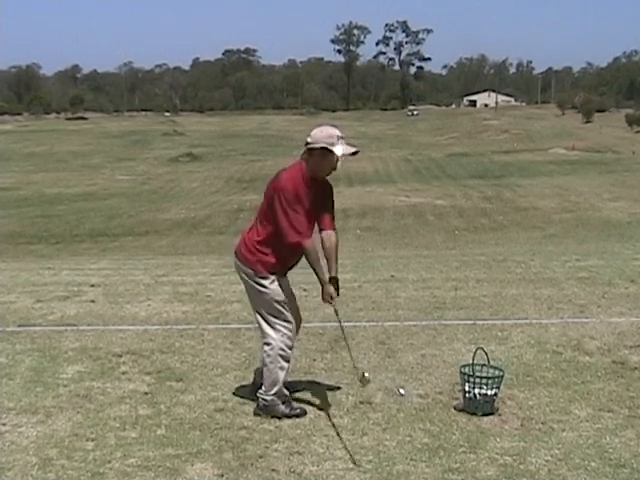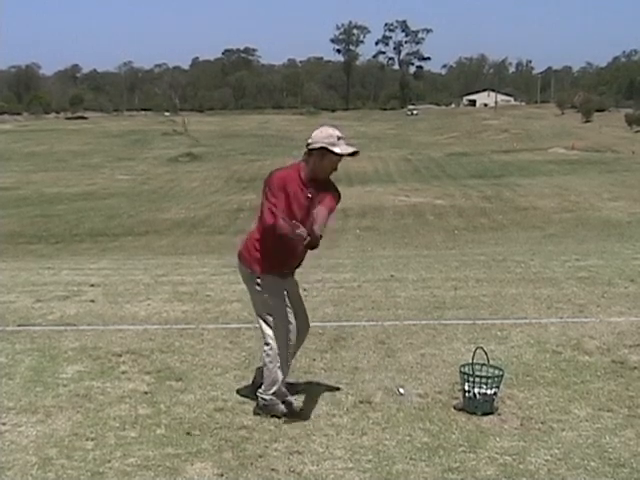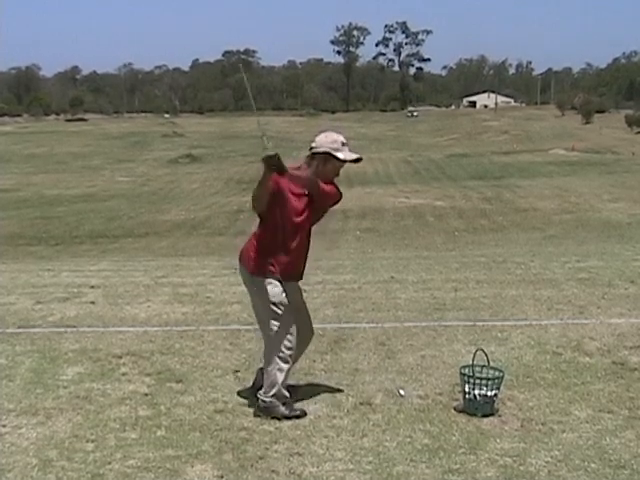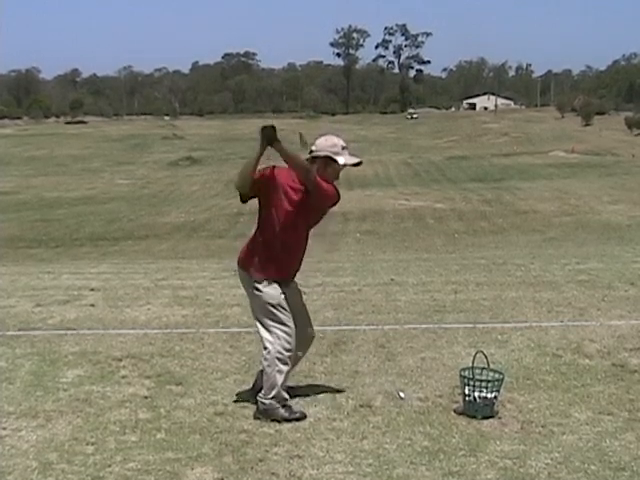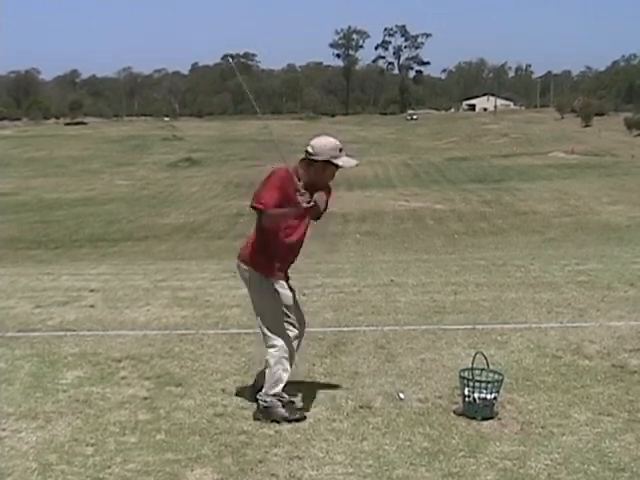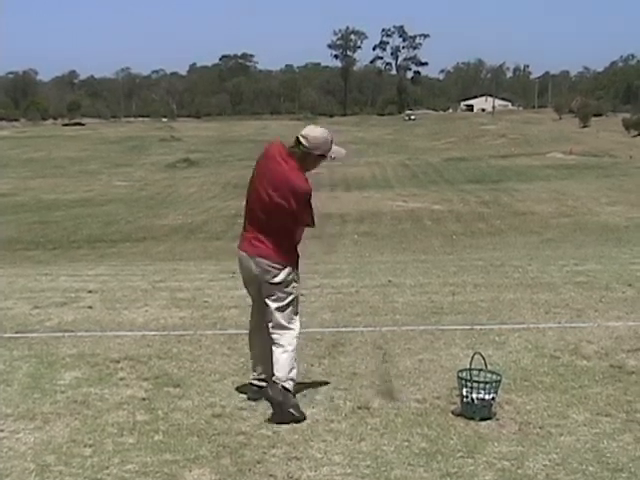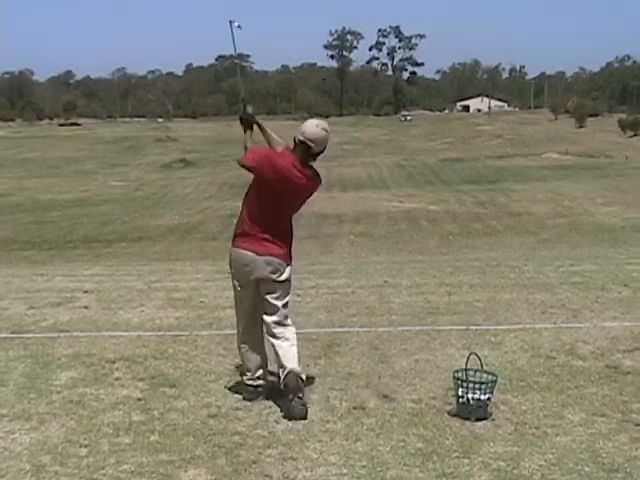
dt=0.2s
person 1, frame 1
left shoulder: (322, 187)
right shoulder: (288, 183)
left elbow: (328, 230)
right elbow: (299, 238)
left wrist: (333, 276)
right wrist: (323, 280)
left hip: (271, 263)
right hip: (258, 264)
left knee: (290, 323)
right knee: (281, 330)
left ankle: (265, 380)
right ankle: (270, 399)
person 1, frame 2
left shoulder: (328, 189)
right shoulder: (280, 178)
left elbow: (321, 214)
right elbow: (273, 222)
left wrist: (315, 233)
right wrist: (294, 232)
left hip: (283, 269)
right hip: (260, 264)
left knee: (298, 327)
right knee: (281, 330)
left ankle: (265, 379)
right ankle: (269, 398)
person 1, frame 3
left shoulder: (330, 192)
right shoulder: (276, 178)
left elbow: (310, 185)
right elbow: (259, 209)
left wrist: (284, 170)
right wrist: (268, 173)
left hip: (288, 273)
right hip: (261, 267)
left knee: (302, 332)
right knee: (282, 334)
left ankle: (266, 382)
right ankle: (269, 400)
person 1, frame 4
left shoulder: (329, 194)
right shoulder: (275, 176)
left elbow: (307, 176)
right elbow: (242, 188)
left wrist: (278, 146)
right wrist: (261, 149)
left hip: (284, 276)
right hip: (258, 270)
left knee: (303, 335)
right knee: (281, 337)
left ankle: (265, 384)
right ankle: (269, 402)
person 1, frame 5
left shoulder: (320, 189)
right shoulder: (279, 178)
left elbow: (319, 205)
right elbow: (264, 218)
left wrist: (312, 205)
right wrist: (295, 210)
left hip: (274, 268)
right hip: (261, 268)
left knee: (294, 327)
right knee: (284, 332)
left ankle: (265, 383)
right ankle: (270, 402)
person 1, frame 6
left shoulder: (272, 152)
right shoulder: (299, 186)
right elbow: (302, 228)
left hip: (249, 254)
right hip: (275, 261)
left knee: (262, 321)
right knee: (285, 327)
left ankle: (260, 382)
right ankle: (282, 393)
person 1, frame 7
left shoulder: (270, 160)
right shoulder: (311, 181)
left elbow: (245, 158)
left wrist: (251, 126)
right wrist: (259, 125)
left hip: (242, 253)
right hip: (275, 259)
left knee: (248, 324)
right knee: (280, 324)
left ankle: (254, 381)
right ankle: (290, 377)
